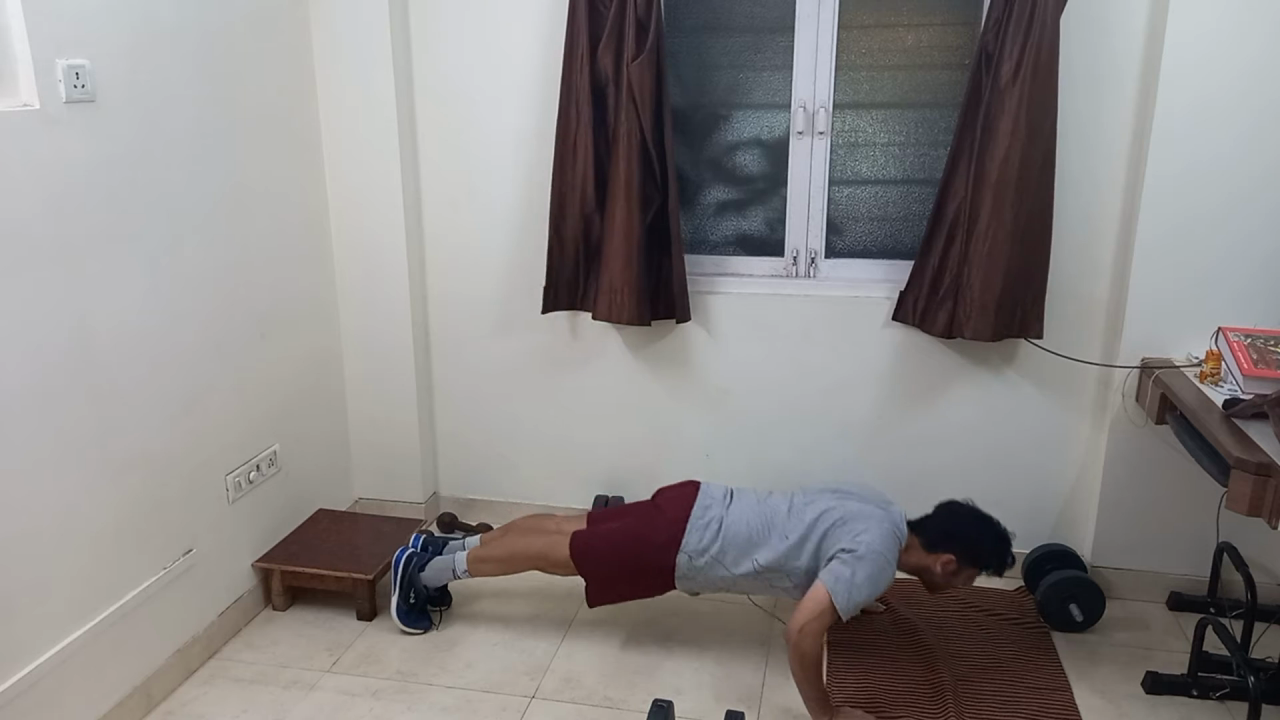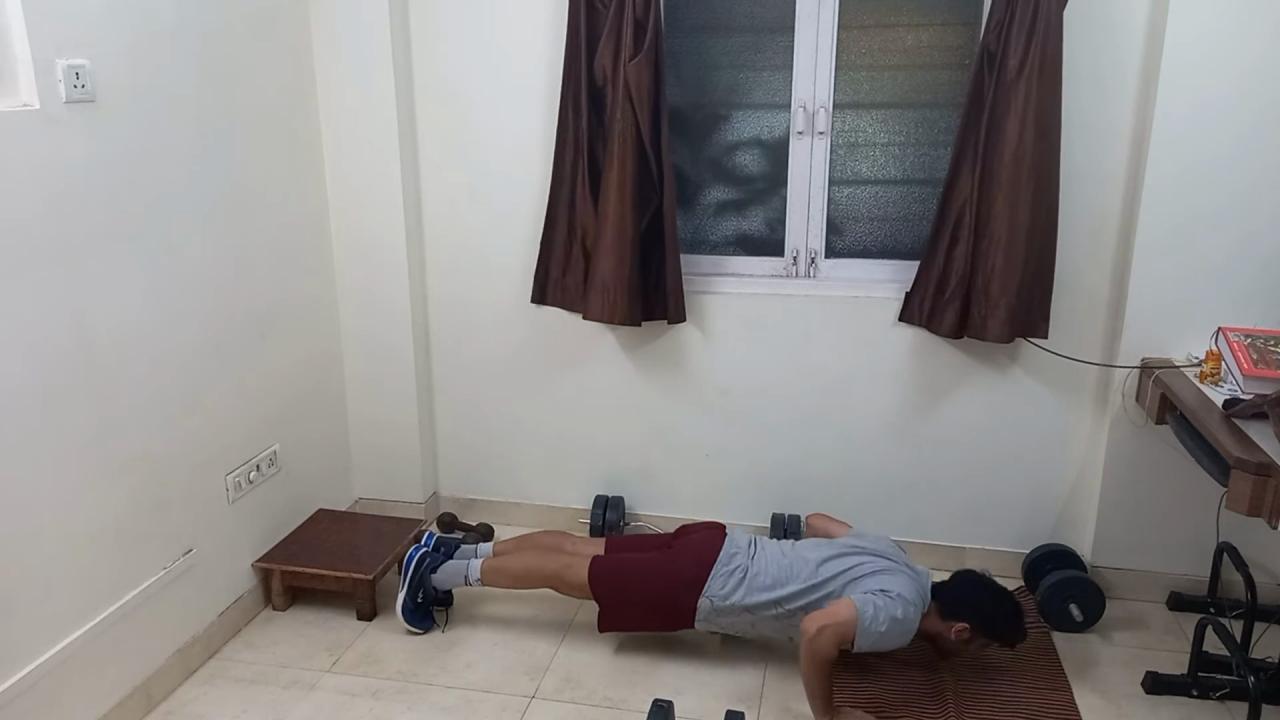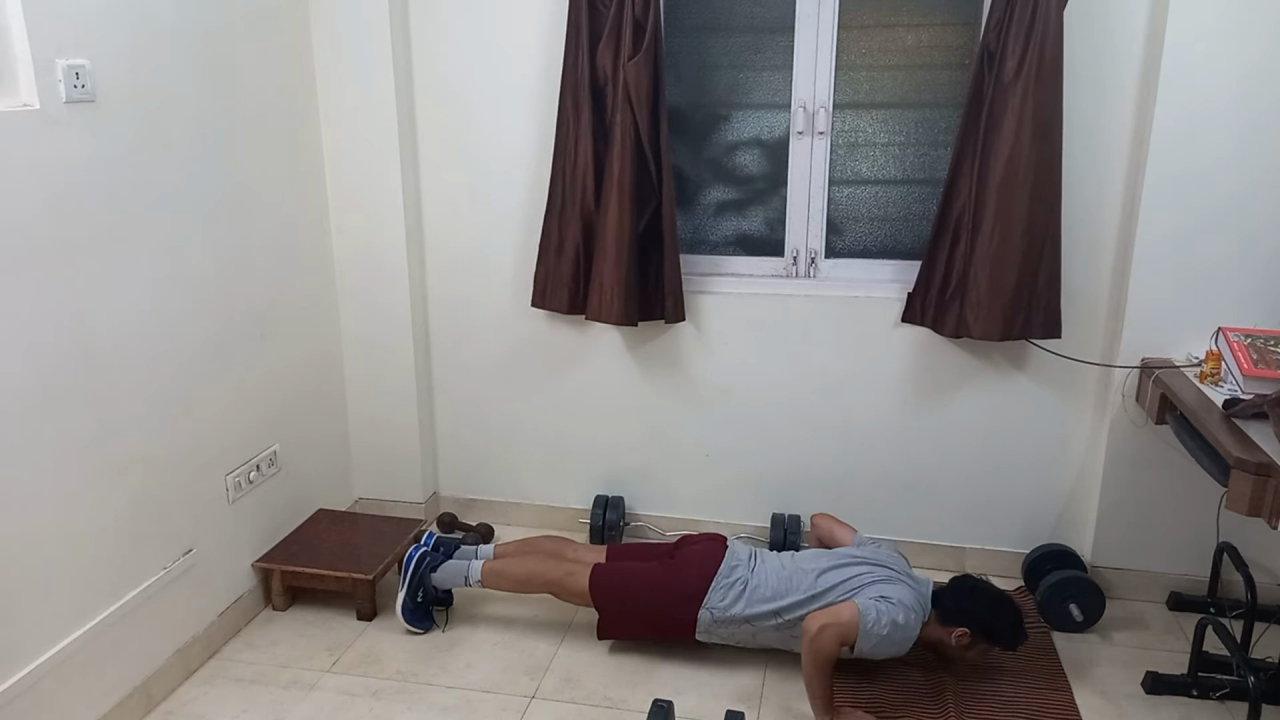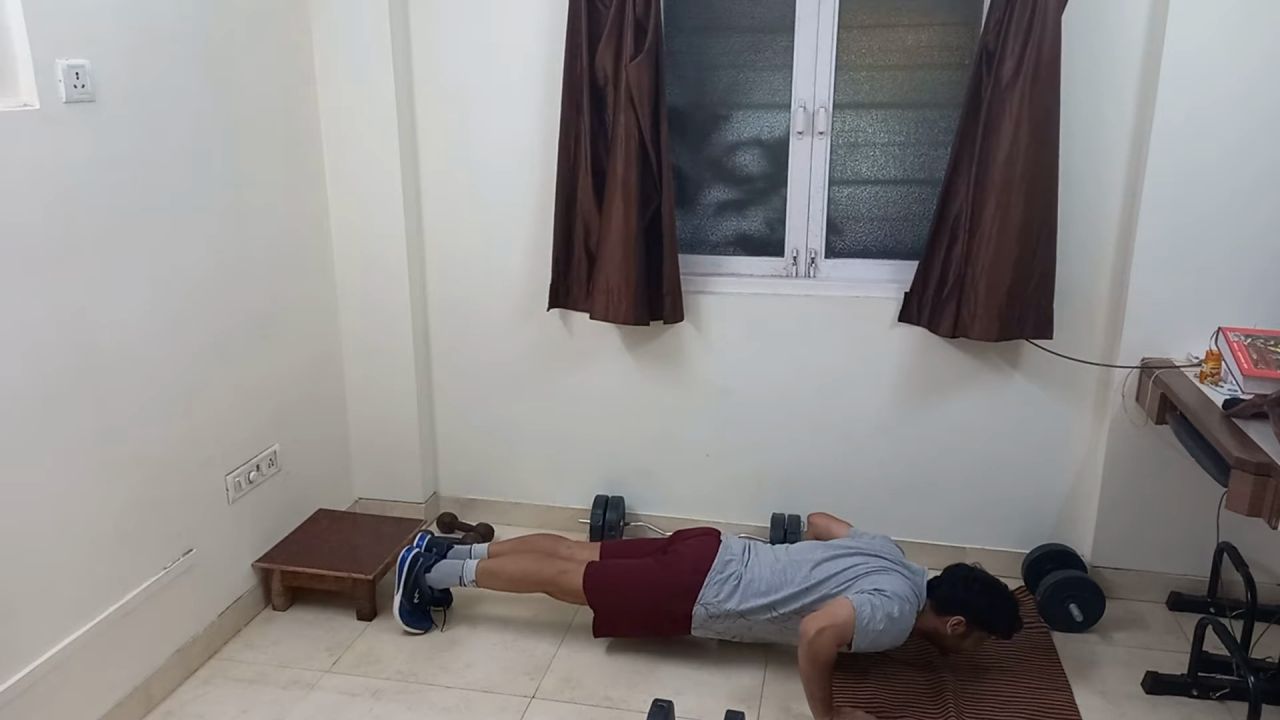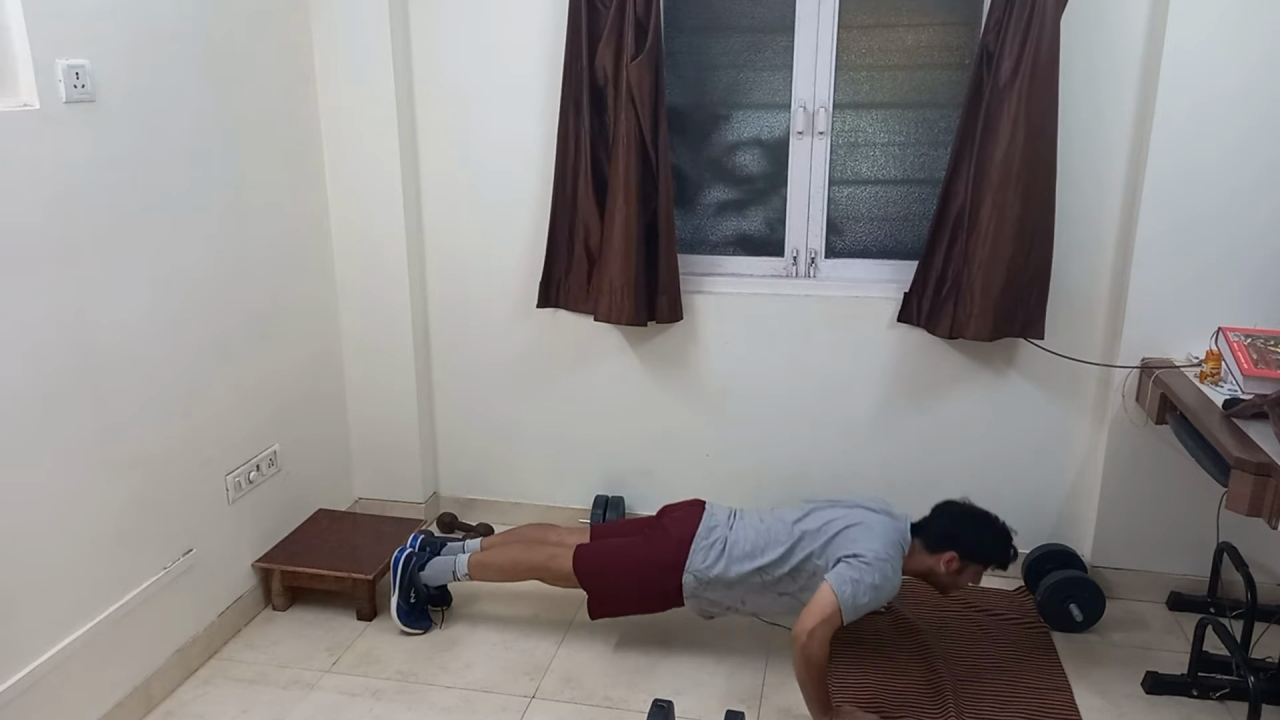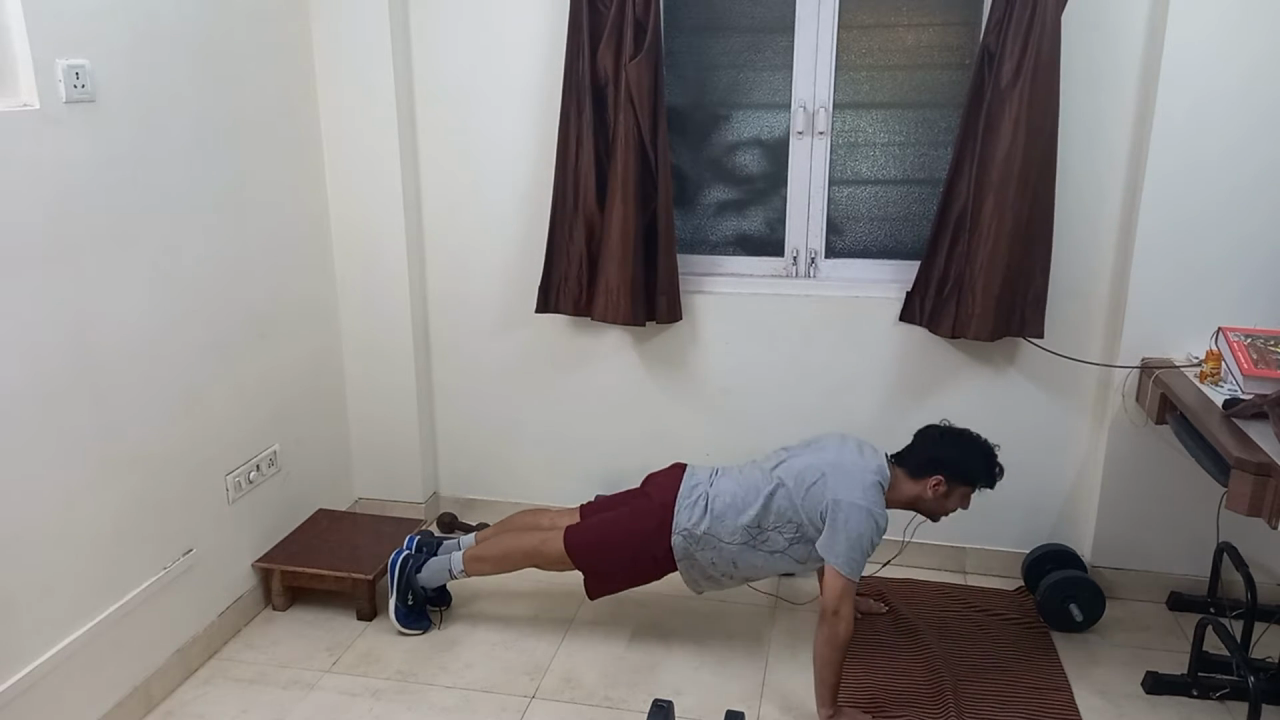
dt=0.4s
person 1, frame 1
left shoulder: (881, 511)
right shoulder: (877, 560)
right elbow: (801, 630)
left wrist: (845, 596)
left hip: (695, 508)
right hip: (685, 545)
left knee: (565, 529)
right knee: (554, 553)
left ankle: (441, 549)
right ankle: (428, 569)
person 1, frame 2
left shoulder: (894, 559)
right shoulder: (899, 614)
left elbow: (817, 521)
right elbow: (816, 631)
left hip: (718, 550)
right hip: (707, 587)
left knee: (583, 550)
right knee: (570, 575)
left ankle: (452, 552)
right ankle: (439, 570)
person 1, frame 3
left shoulder: (893, 564)
right shoulder: (898, 620)
left elbow: (821, 521)
right elbow: (820, 631)
left hip: (717, 560)
right hip: (706, 600)
left knee: (582, 558)
right knee: (569, 582)
left ankle: (454, 554)
right ankle: (437, 570)
person 1, frame 4
left shoulder: (893, 558)
right shoulder: (894, 612)
left elbow: (820, 520)
right elbow: (815, 633)
left hip: (712, 555)
right hip: (700, 594)
left knee: (575, 555)
right knee: (562, 580)
left ankle: (450, 553)
right ankle: (435, 570)
person 1, frame 5
left shoulder: (885, 518)
right shoulder: (881, 566)
right elbow: (807, 635)
left wrist: (847, 601)
left hip: (699, 528)
right hip: (688, 565)
left knee: (567, 538)
right knee: (556, 566)
left ankle: (441, 550)
right ankle: (429, 570)
person 1, frame 6
left shoulder: (862, 456)
right shoulder: (863, 507)
right elbow: (834, 615)
left wrist: (842, 584)
left hip: (684, 492)
right hip: (678, 529)
left knee: (558, 524)
right knee: (548, 550)
left ankle: (437, 548)
right ankle: (425, 571)
